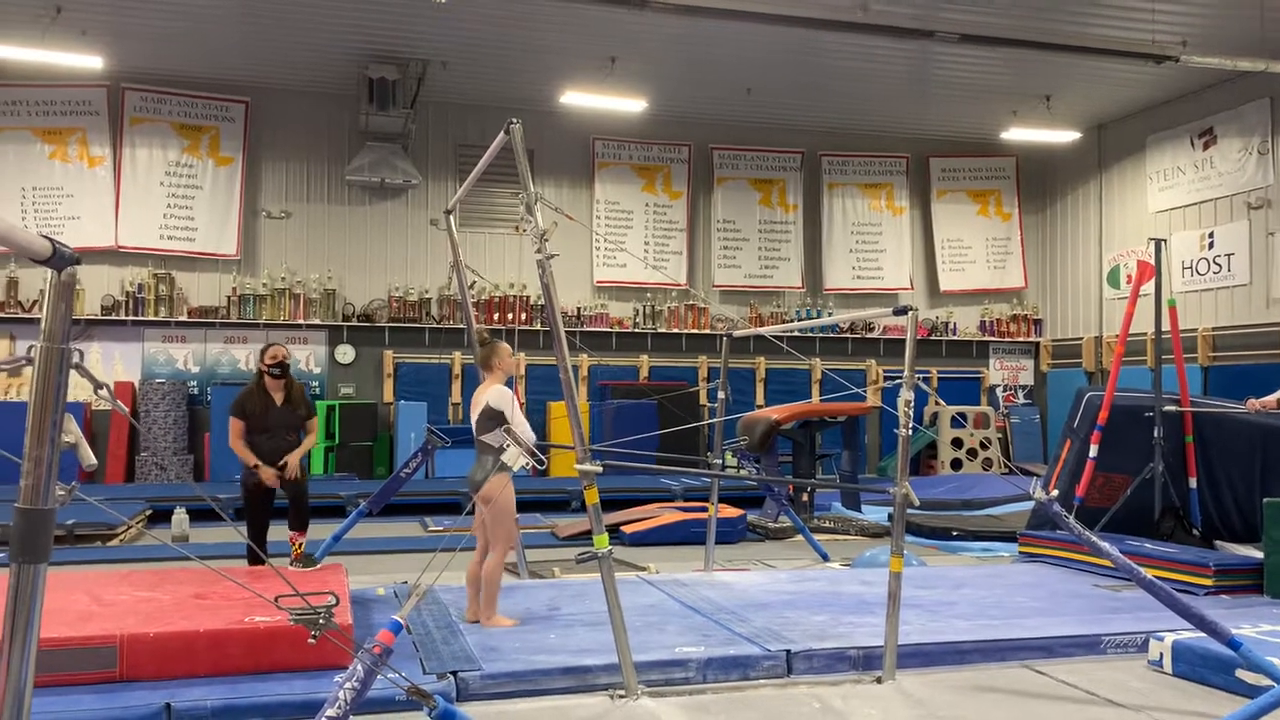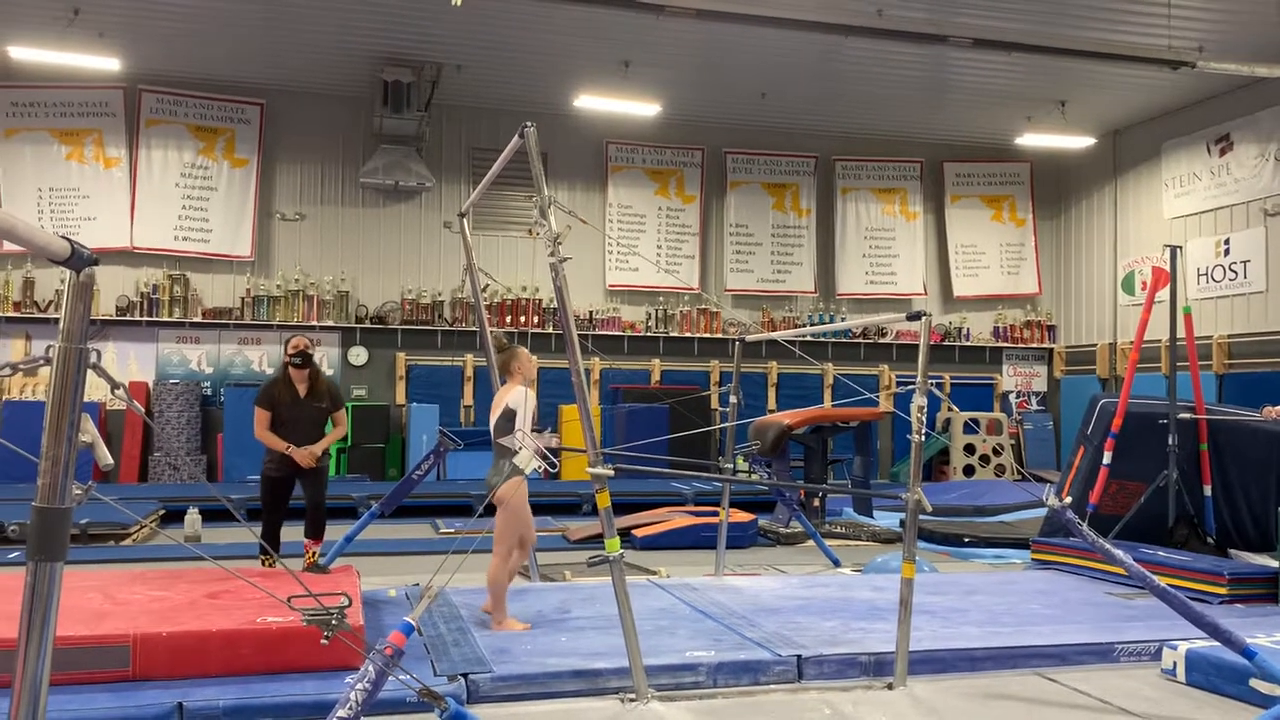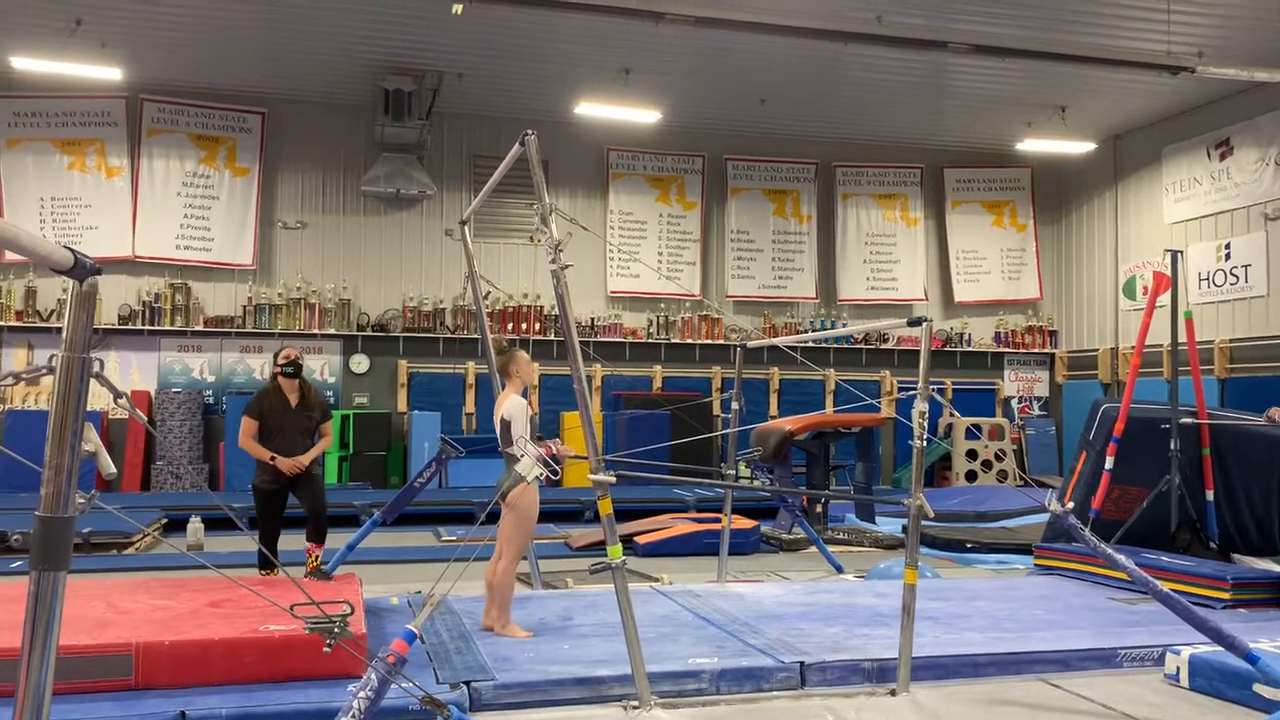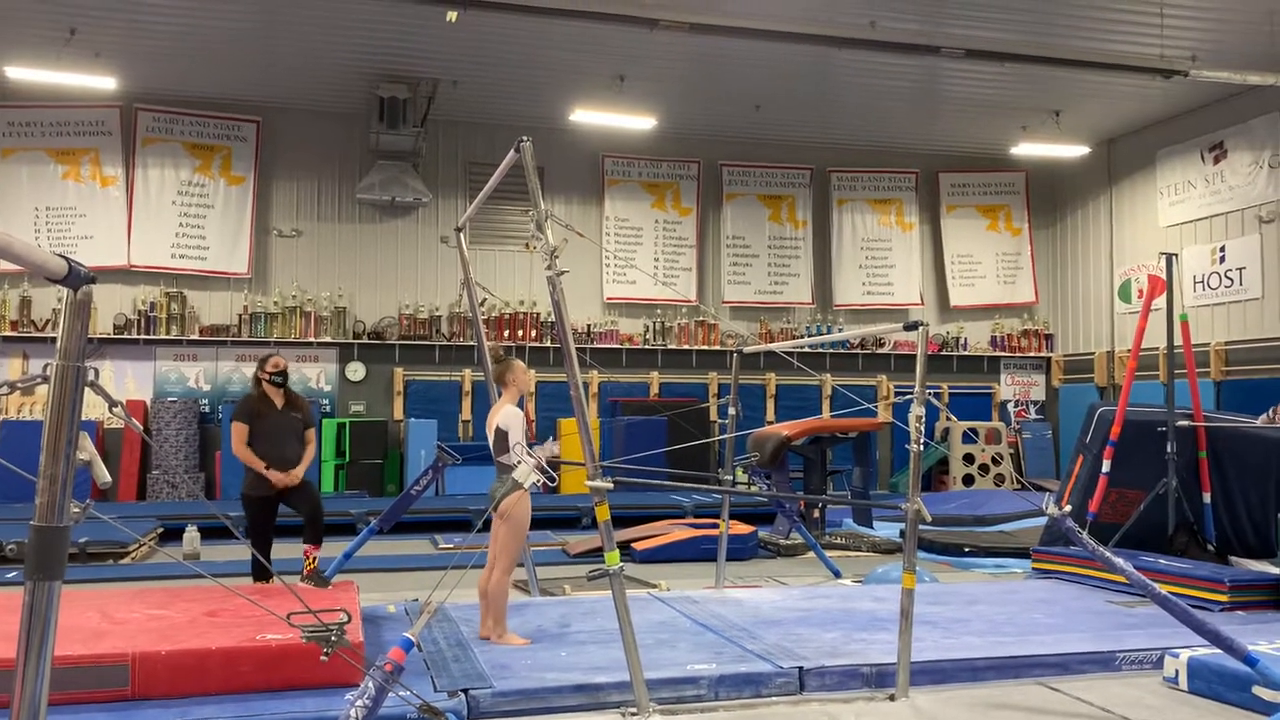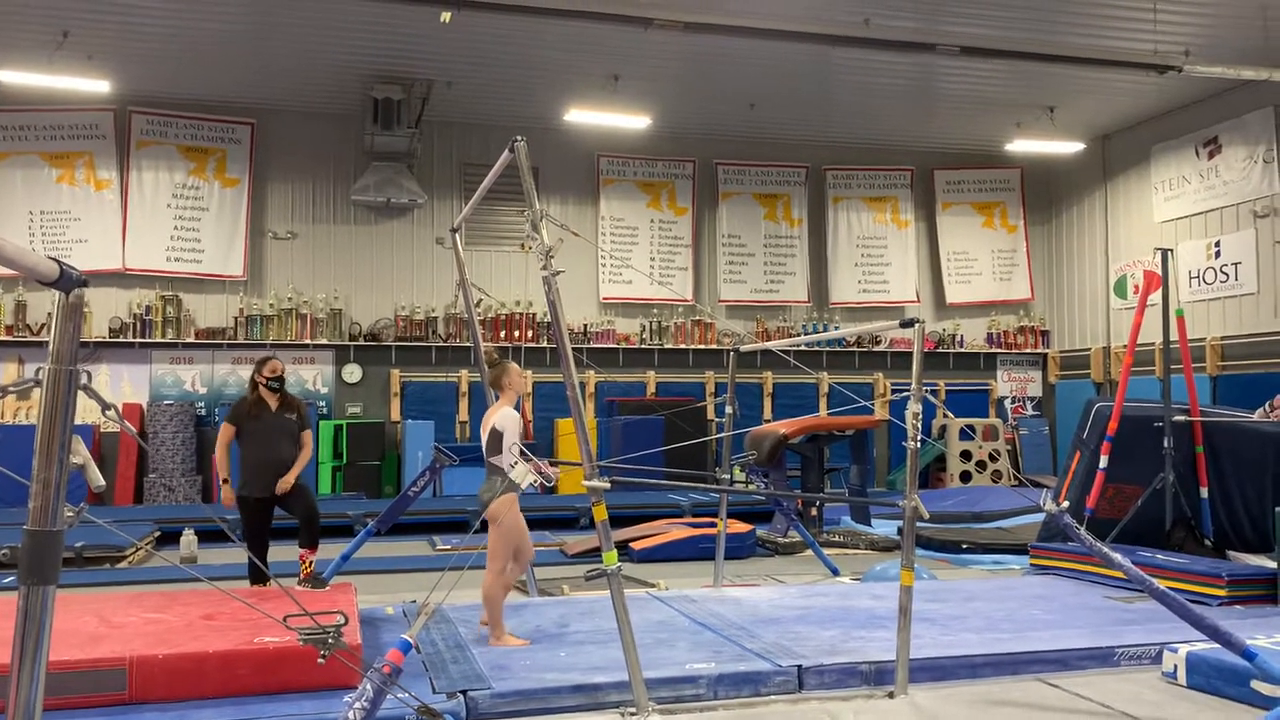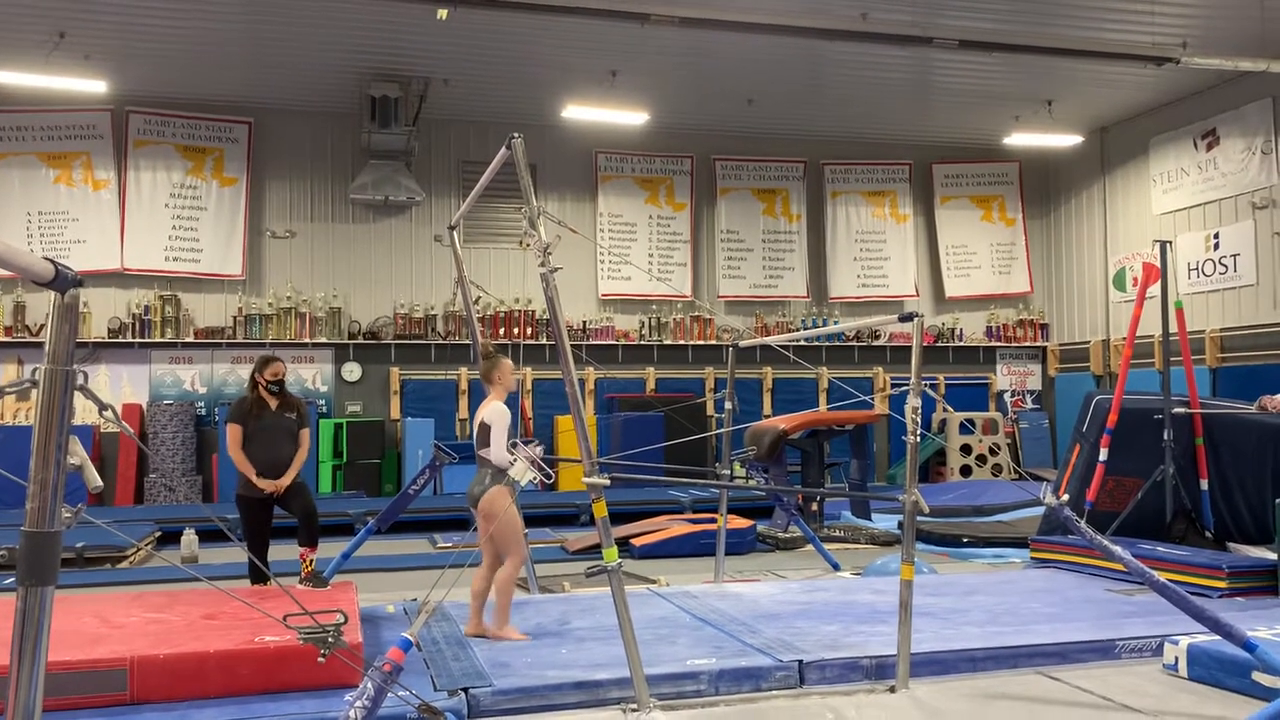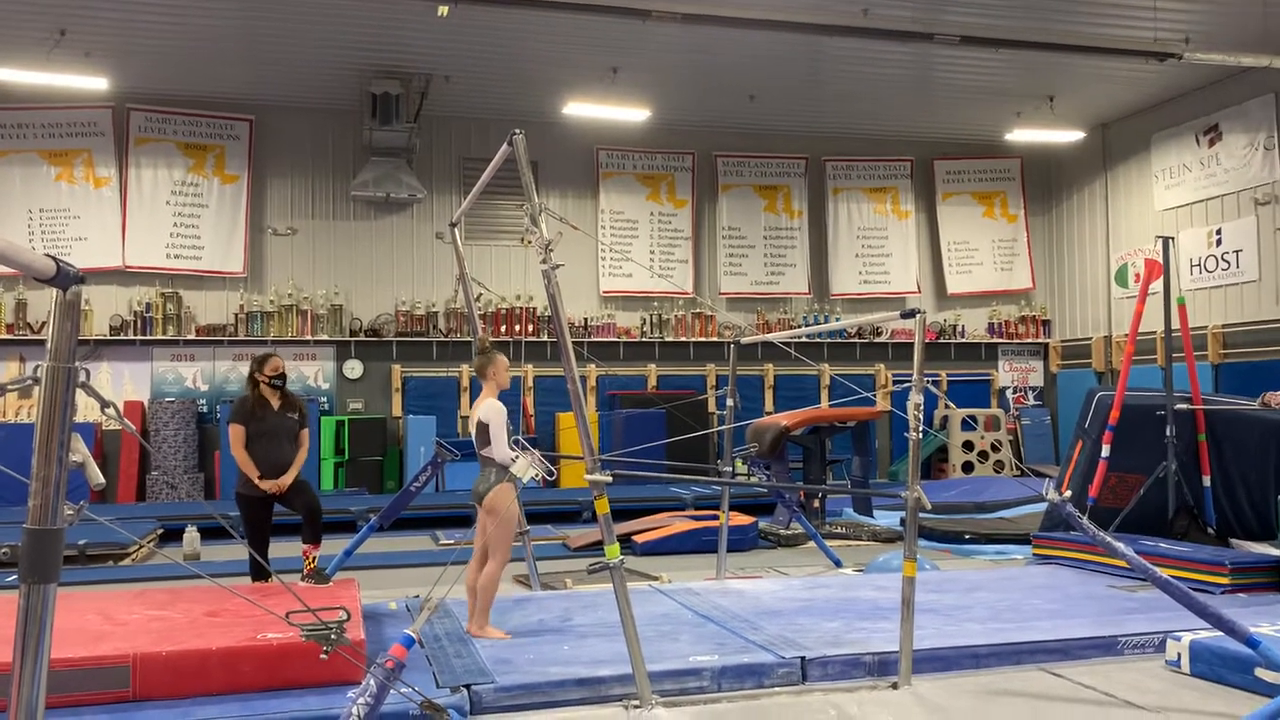
dt=0.4s
person 1, frame 1
left shoulder: (480, 393)
right shoulder: (501, 393)
right elbow: (528, 436)
left wrist: (510, 437)
right wrist: (515, 438)
left hip: (479, 473)
right hip: (494, 476)
left knee: (484, 547)
right knee: (499, 548)
left ankle: (474, 608)
right ankle: (489, 613)
person 1, frame 2
left shoulder: (502, 395)
right shoulder: (523, 394)
right elbow: (523, 444)
left hip: (499, 476)
right hip: (510, 479)
left knee: (526, 543)
right knee: (503, 552)
left ankle: (494, 602)
right ankle: (500, 617)
person 1, frame 3
left shoulder: (503, 401)
right shoulder: (518, 403)
right elbow: (524, 452)
left wrist: (545, 448)
right wrist: (553, 450)
left hip: (510, 481)
right hip: (522, 484)
left knee: (500, 554)
right knee: (511, 557)
left ankle: (491, 615)
right ankle: (503, 622)
person 1, frame 4
left shoulder: (496, 411)
right shoulder: (514, 414)
right elbow: (520, 463)
left wrist: (534, 455)
left hip: (500, 489)
right hip: (514, 492)
left knee: (493, 564)
right knee: (504, 567)
left ankle: (486, 625)
right ankle: (500, 631)
person 1, frame 5
left shoulder: (491, 414)
right shoulder: (510, 416)
right elbow: (510, 464)
left hip: (495, 490)
right hip: (503, 494)
left knee: (524, 557)
right knee: (497, 567)
left ankle: (491, 613)
right ankle: (498, 633)
person 1, frame 6
left shoulder: (485, 408)
right shoulder: (500, 410)
right elbow: (499, 457)
left wrist: (518, 457)
left hip: (481, 487)
right hip: (493, 489)
left knee: (491, 561)
right knee: (515, 557)
left ankle: (476, 623)
right ankle: (502, 625)
person 1, frame 7
left shoulder: (479, 406)
right shoulder: (495, 407)
right elbow: (501, 454)
left wrist: (519, 461)
left hip: (484, 483)
right hip: (497, 485)
left knee: (481, 558)
right knee: (498, 558)
left ankle: (474, 621)
right ankle: (481, 624)
person 2, frame 1
left shoulder: (300, 395)
right shoulder: (247, 397)
left elbow: (312, 433)
right elbow: (235, 440)
left wrist: (296, 455)
right wrist: (259, 467)
left hip: (290, 465)
right hip: (257, 471)
left knee: (299, 495)
right knee: (256, 528)
left ankle: (298, 555)
person 2, frame 2
left shoulder: (327, 388)
right shoulder: (272, 388)
left elbow: (341, 426)
right elbow: (260, 431)
left wrist: (319, 447)
right wrist: (292, 450)
left hip: (314, 460)
right hip: (277, 463)
left knee: (317, 504)
right knee: (272, 519)
left ankle: (311, 562)
right ankle: (268, 569)
person 2, frame 3
left shoulder: (316, 399)
right shoulder: (262, 398)
left elbow: (327, 436)
right elbow: (245, 440)
left wrist: (308, 457)
right wrist: (276, 459)
left hip: (305, 471)
right hip: (269, 476)
left knee: (318, 509)
right knee: (268, 533)
left ankle: (313, 567)
person 2, frame 4
left shoulder: (299, 404)
right shoulder: (248, 404)
left elbow: (311, 443)
right elbow: (238, 447)
left wrist: (300, 469)
right wrist: (269, 471)
left hip: (293, 481)
right hip: (258, 486)
left knee: (315, 508)
right knee: (260, 543)
left ankle: (310, 571)
person 2, frame 5
left shoulder: (296, 407)
right shoulder: (243, 407)
left elbow: (307, 446)
right elbow: (222, 446)
left wrist: (292, 475)
right wrist: (225, 483)
left hip: (286, 484)
right hip: (252, 489)
left knee: (310, 512)
right knee: (256, 546)
left ankle: (306, 574)
person 2, frame 6
left shoulder: (296, 406)
right shoulder: (242, 406)
left elbow: (304, 446)
right elbow: (234, 449)
left wrist: (288, 477)
right wrist: (258, 479)
left hip: (287, 482)
right hip: (252, 488)
left knee: (309, 511)
right knee: (257, 546)
left ankle: (307, 573)
person 2, frame 7
left shoulder: (295, 405)
right shoulder: (244, 405)
left elbow: (303, 445)
right elbow: (237, 449)
left wrist: (290, 475)
right wrist: (260, 480)
left hip: (287, 480)
right hip: (252, 487)
left knee: (313, 506)
right knee: (257, 544)
left ankle: (310, 570)
